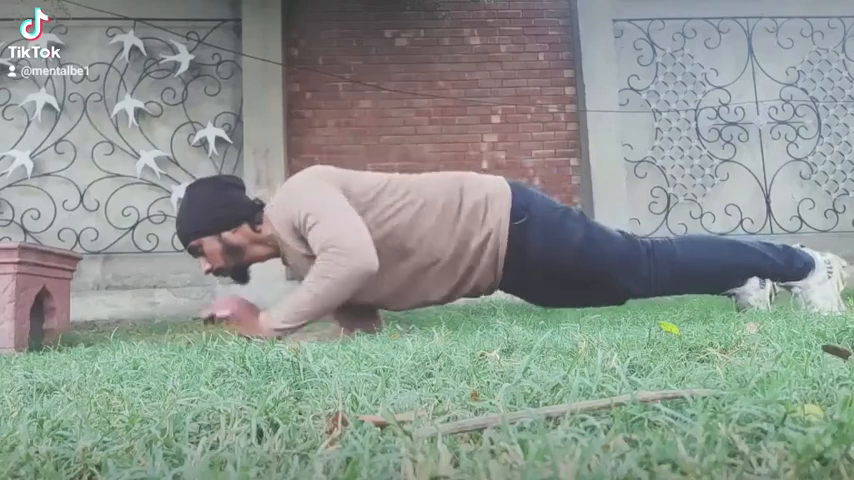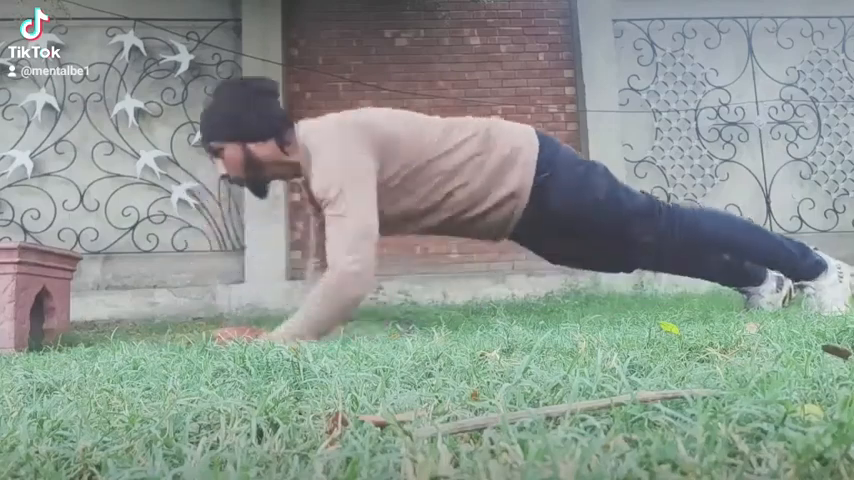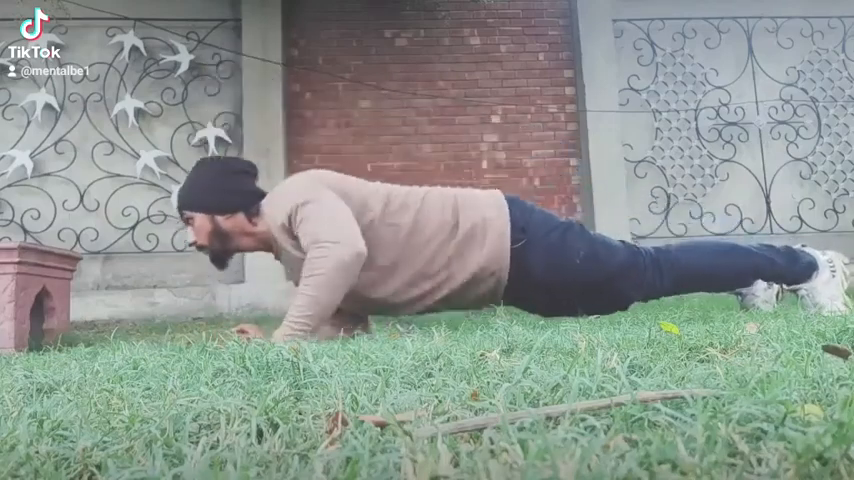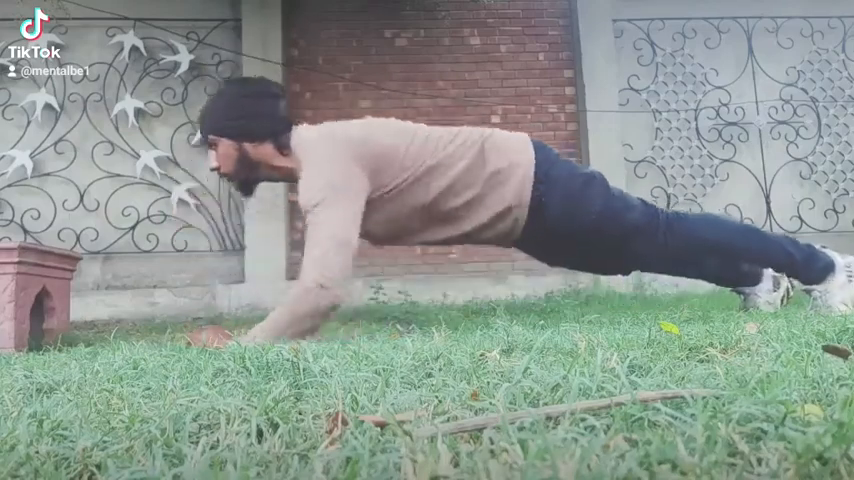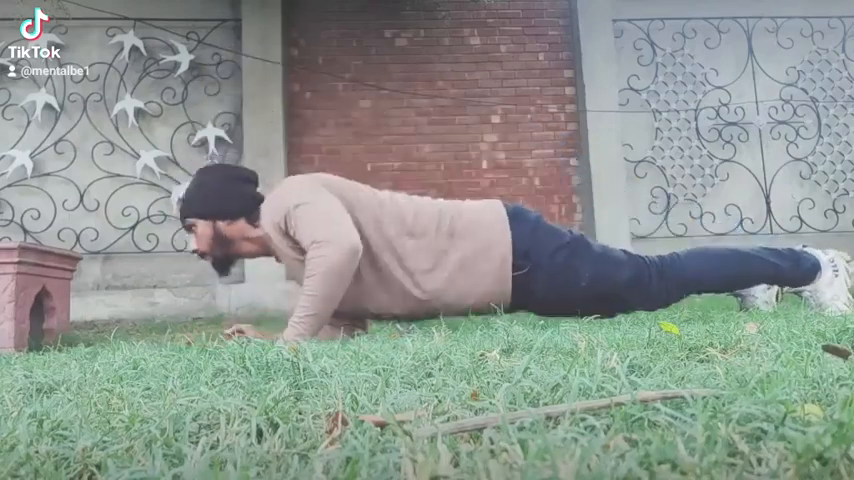
dt=1s
person 1, frame 1
left shoulder: (301, 197)
right shoulder: (301, 253)
left elbow: (358, 258)
right elbow: (360, 317)
left wrist: (271, 323)
right wrist: (281, 326)
left hip: (507, 223)
right hip: (501, 265)
left knee: (649, 264)
right knee: (633, 282)
right ankle: (742, 282)
person 1, frame 2
left shoulder: (332, 150)
right shoulder: (308, 150)
left elbow: (352, 274)
right elbow: (334, 261)
left wrist: (272, 344)
right wrist: (308, 338)
left hip: (535, 175)
right hip: (519, 205)
left knee: (663, 229)
right knee: (631, 254)
right ankle: (759, 281)
person 1, frame 3
left shoulder: (296, 198)
right shoulder: (290, 248)
left elbow: (347, 252)
right elbow: (350, 324)
left wrist: (285, 342)
right wrist: (282, 339)
left hip: (509, 241)
right hip: (501, 272)
left knee: (651, 271)
right knee: (621, 289)
right ankle: (752, 280)
person 1, frame 4
left shoulder: (326, 162)
right shoulder: (311, 148)
left elbow: (324, 285)
right elbow: (324, 268)
left wrist: (242, 348)
right wrist: (295, 339)
left hip: (530, 184)
right hip: (518, 202)
left knee: (664, 235)
right knee: (632, 254)
right ankle: (755, 281)
person 1, frame 5
left shoulder: (293, 198)
right shoulder: (295, 253)
left elbow: (343, 248)
right elbow: (348, 328)
left wrist: (292, 342)
right wrist: (274, 343)
left hip: (511, 254)
right hip: (505, 272)
left knee: (655, 279)
right knee: (644, 284)
right ankle: (753, 281)
